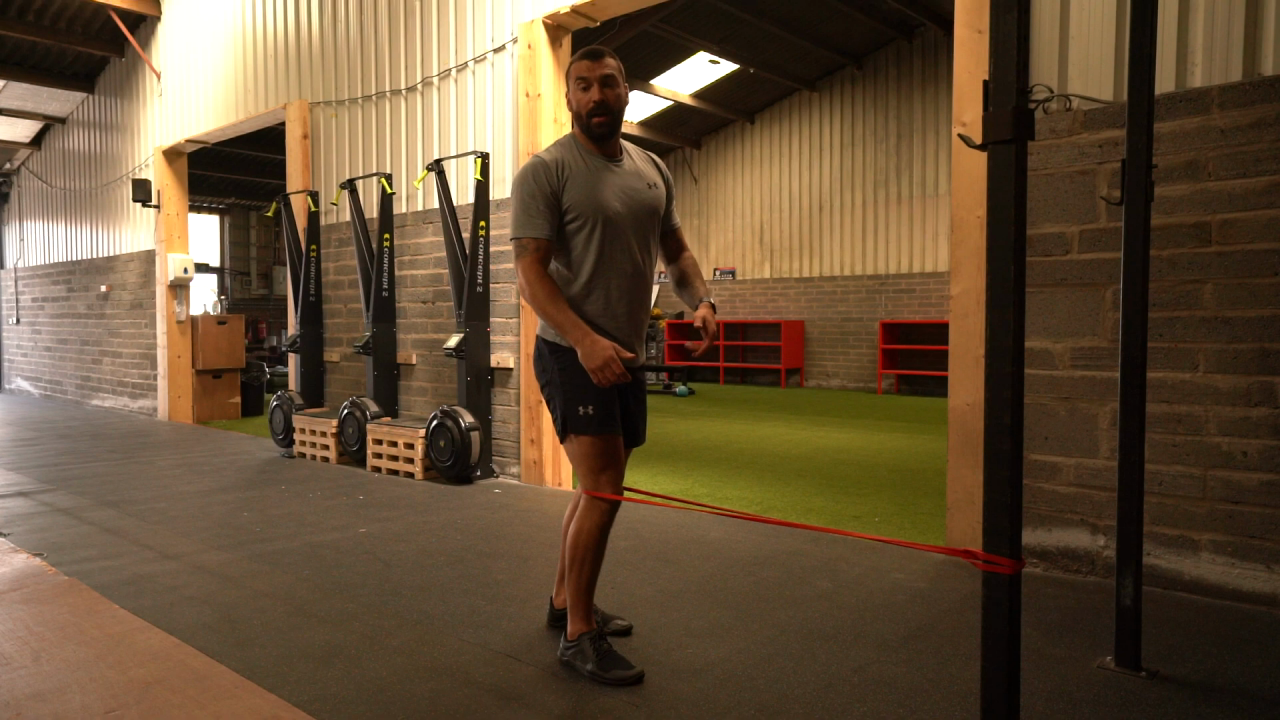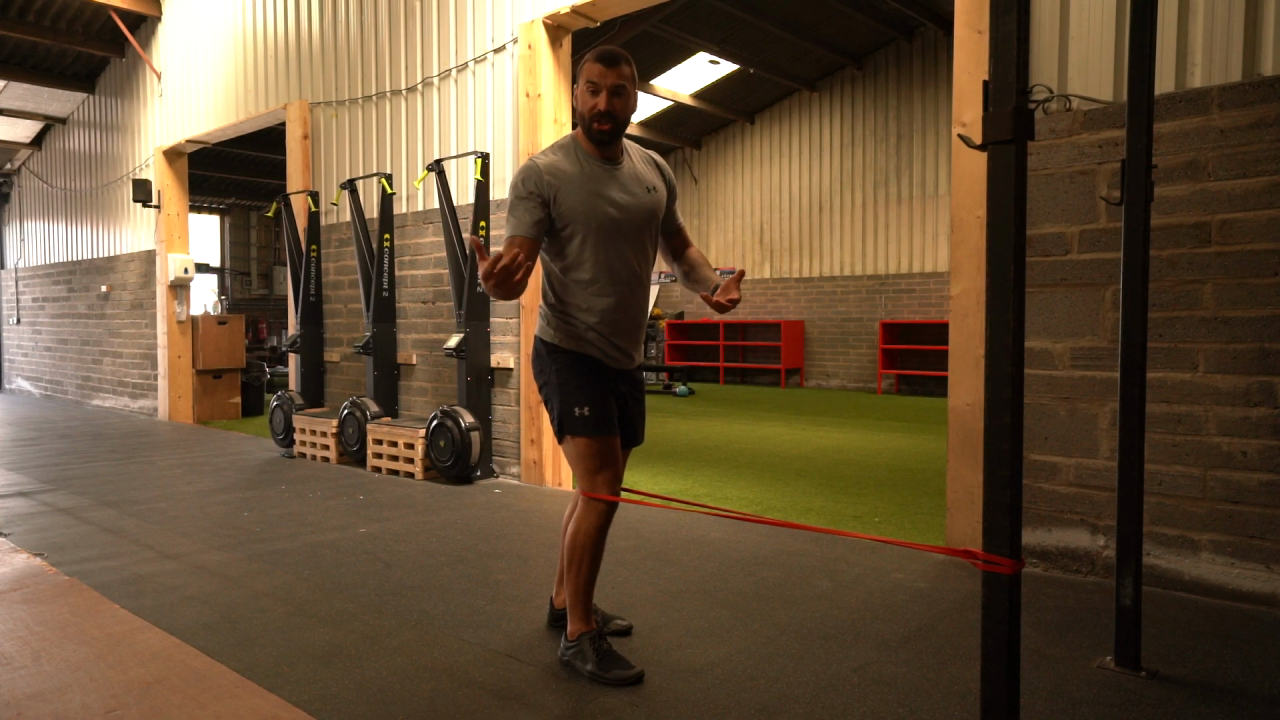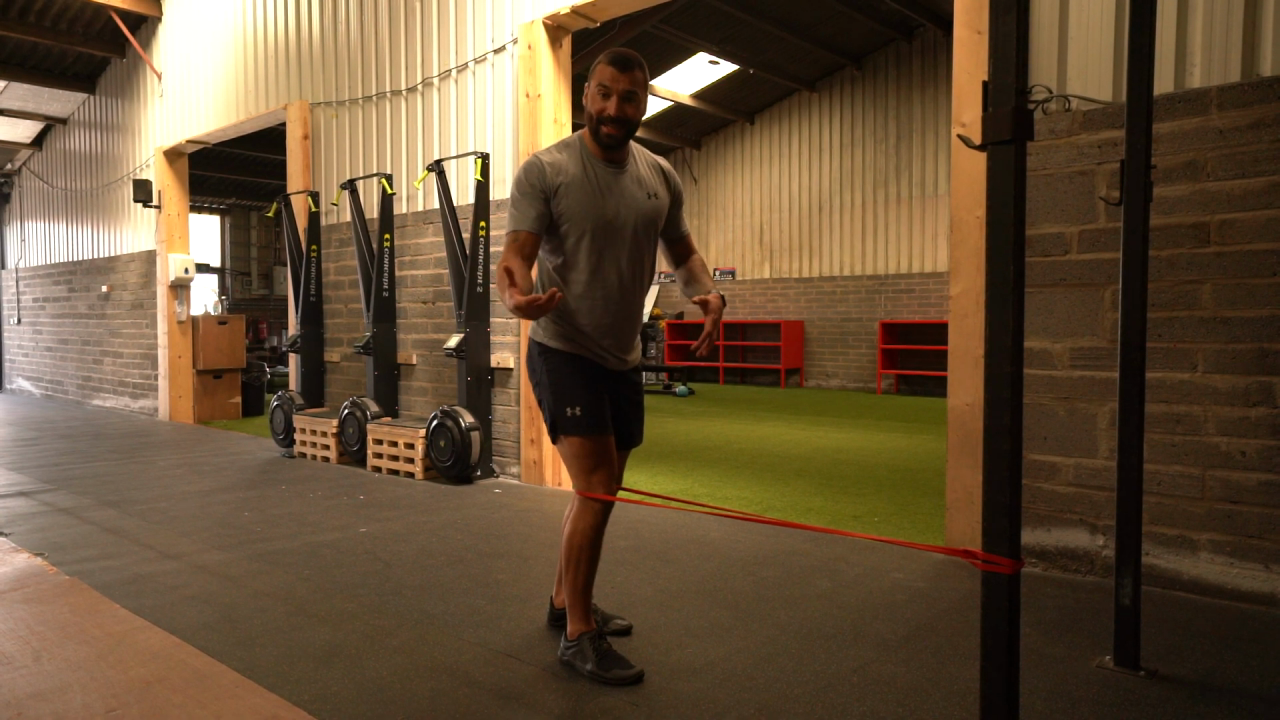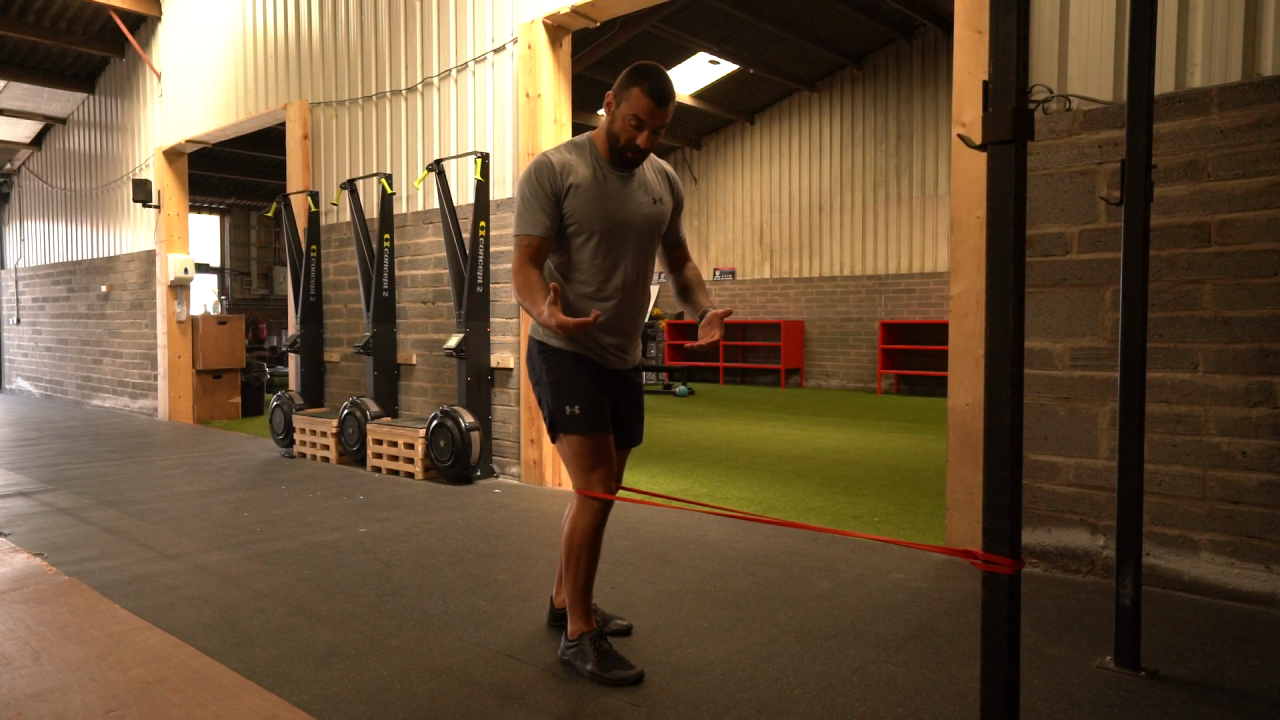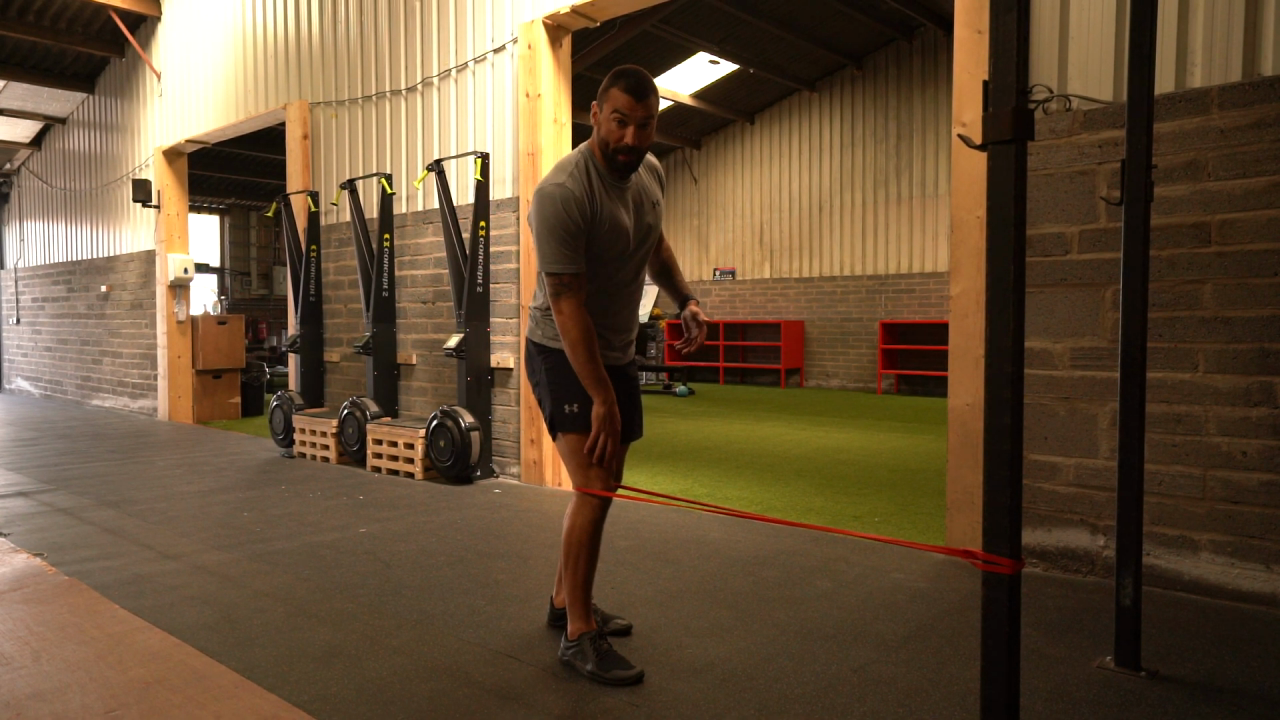
dt=1s
person 1, frame 1
left shoulder: (652, 168)
right shoulder: (545, 170)
left elbow: (674, 248)
right elbow: (531, 271)
left wrist: (701, 301)
right wrist: (585, 339)
left hip: (625, 354)
right hip: (573, 354)
left knee: (596, 486)
right knee: (602, 490)
left ankle: (564, 600)
right ankle: (579, 634)
person 1, frame 2
left shoulder: (655, 170)
right shoulder: (542, 173)
left elbow: (678, 243)
right elbow: (516, 258)
left wrist: (713, 283)
right wrist: (497, 280)
left hip: (625, 356)
right hip: (571, 353)
left knee: (597, 487)
right knee: (601, 491)
left ankle: (565, 601)
right ankle: (579, 634)
person 1, frame 3
left shoulder: (660, 175)
right shoulder: (544, 171)
left elbow: (682, 252)
right elbow: (515, 256)
left wrist: (709, 295)
right wrist: (516, 295)
left hip: (623, 358)
right hip: (565, 354)
left knee: (599, 489)
right knee: (595, 492)
left ankle: (565, 601)
right ankle: (579, 634)
person 1, frame 4
left shoulder: (664, 181)
right shoulder: (553, 170)
left elbow: (677, 259)
right elbow: (526, 263)
left wrist: (705, 310)
right wrist: (543, 310)
left hip: (624, 357)
right hip: (565, 352)
left knee: (602, 489)
right knee: (595, 490)
left ankle: (565, 599)
right ankle: (579, 634)
person 1, frame 5
left shoulder: (650, 173)
right shoulder: (562, 192)
right elbow: (568, 309)
left wrist: (686, 301)
right wrist: (602, 401)
left hip: (618, 352)
right hip: (563, 353)
left knee: (603, 485)
right knee: (594, 486)
left ankle: (565, 600)
right ankle: (579, 634)
